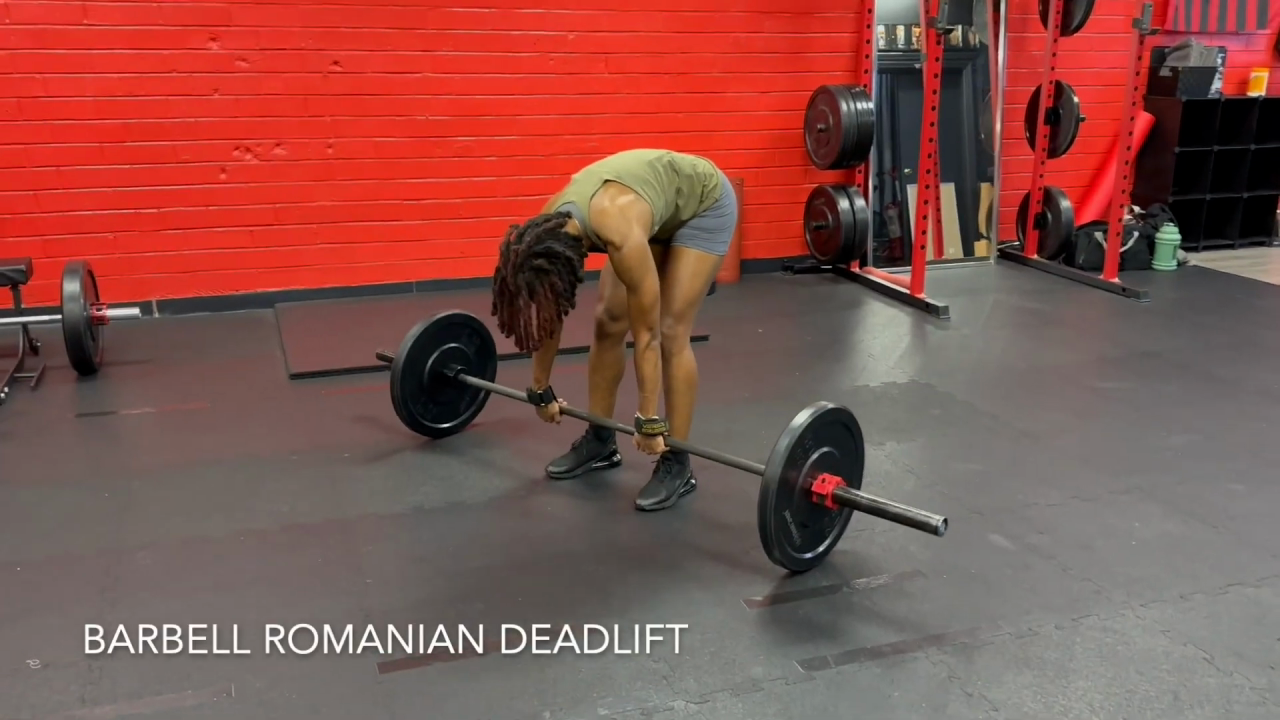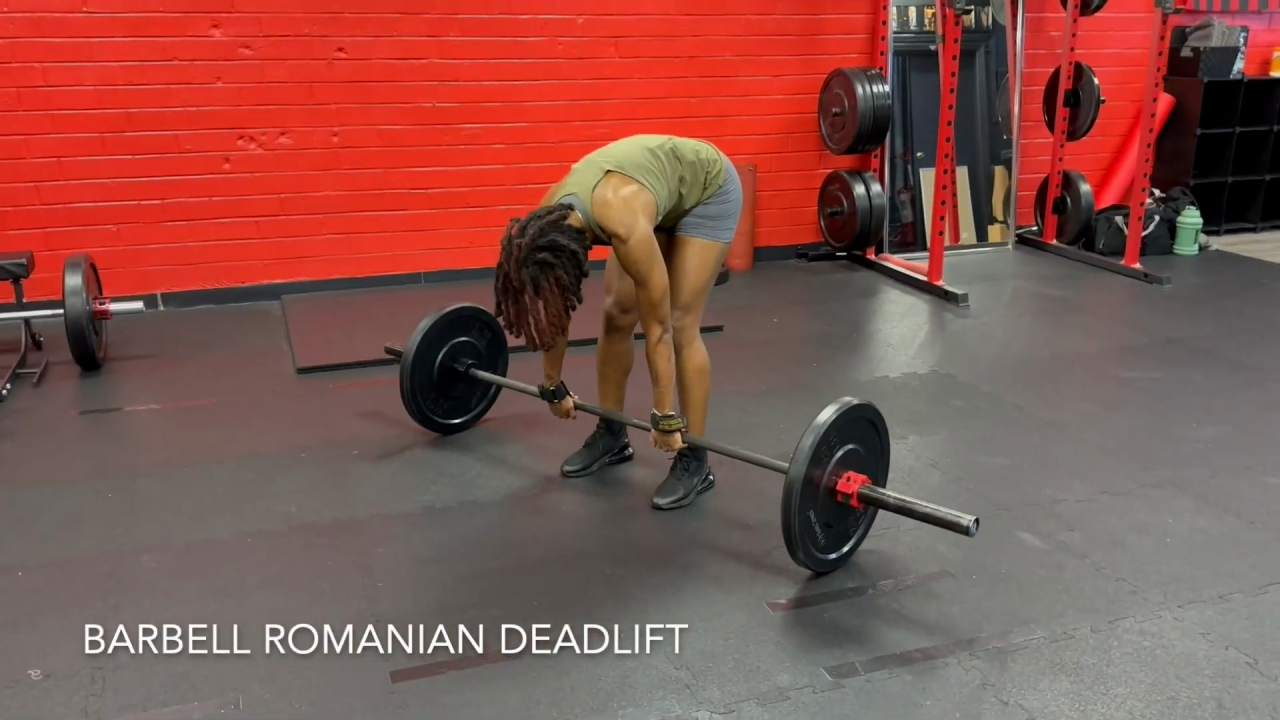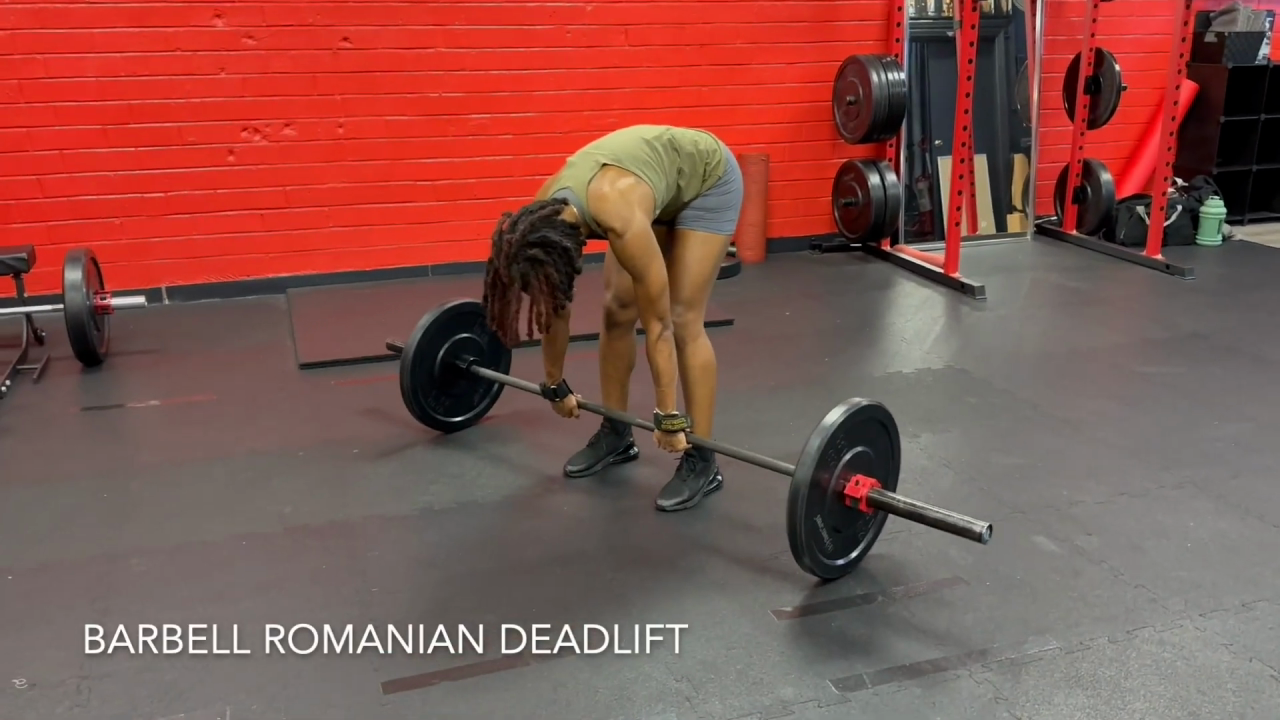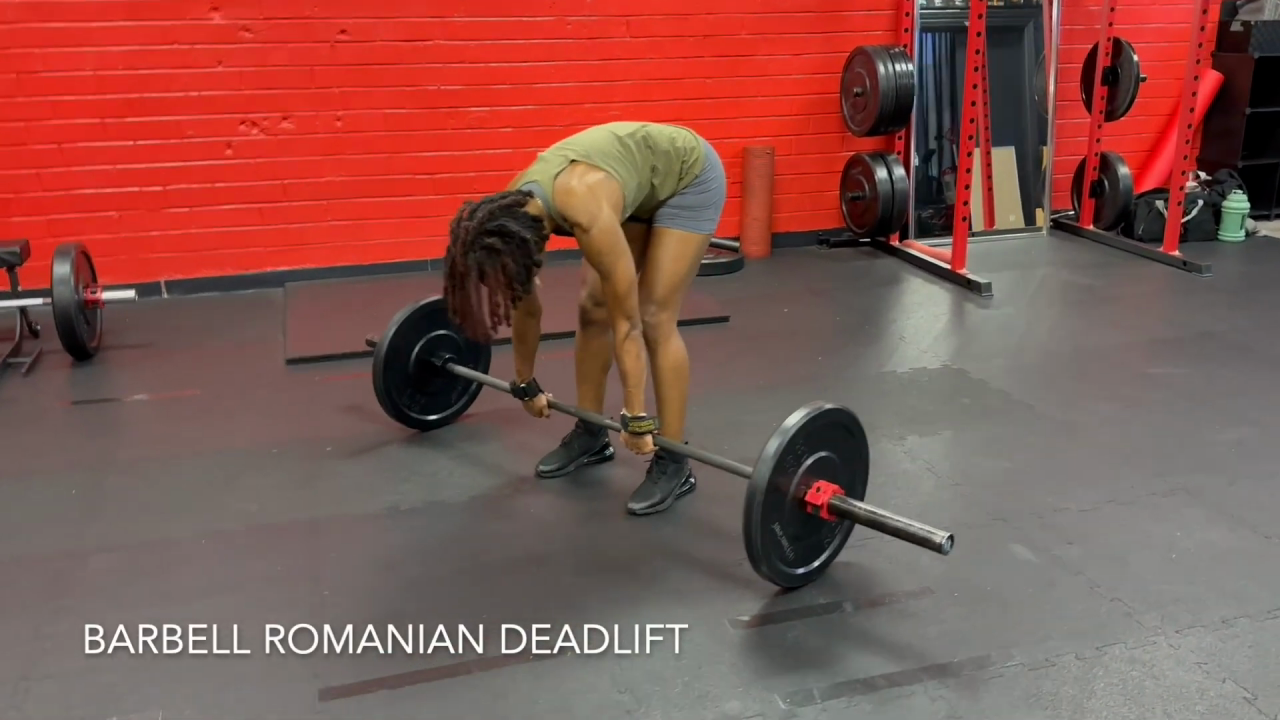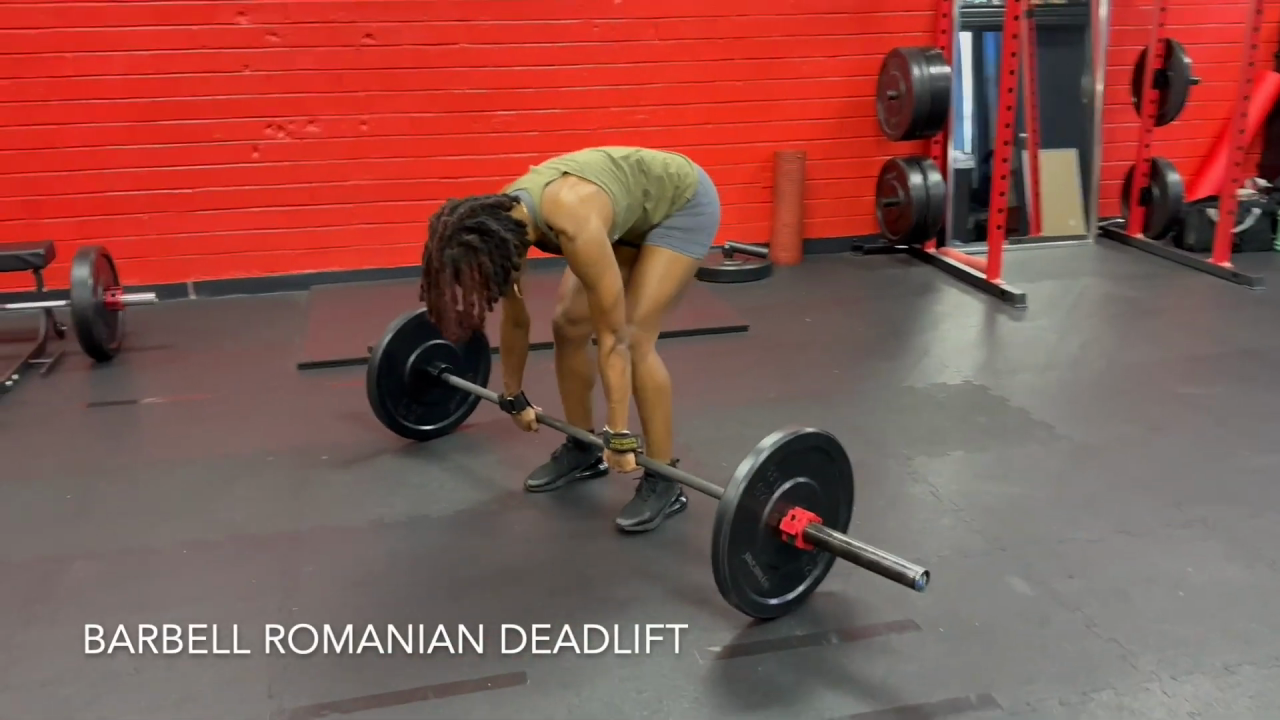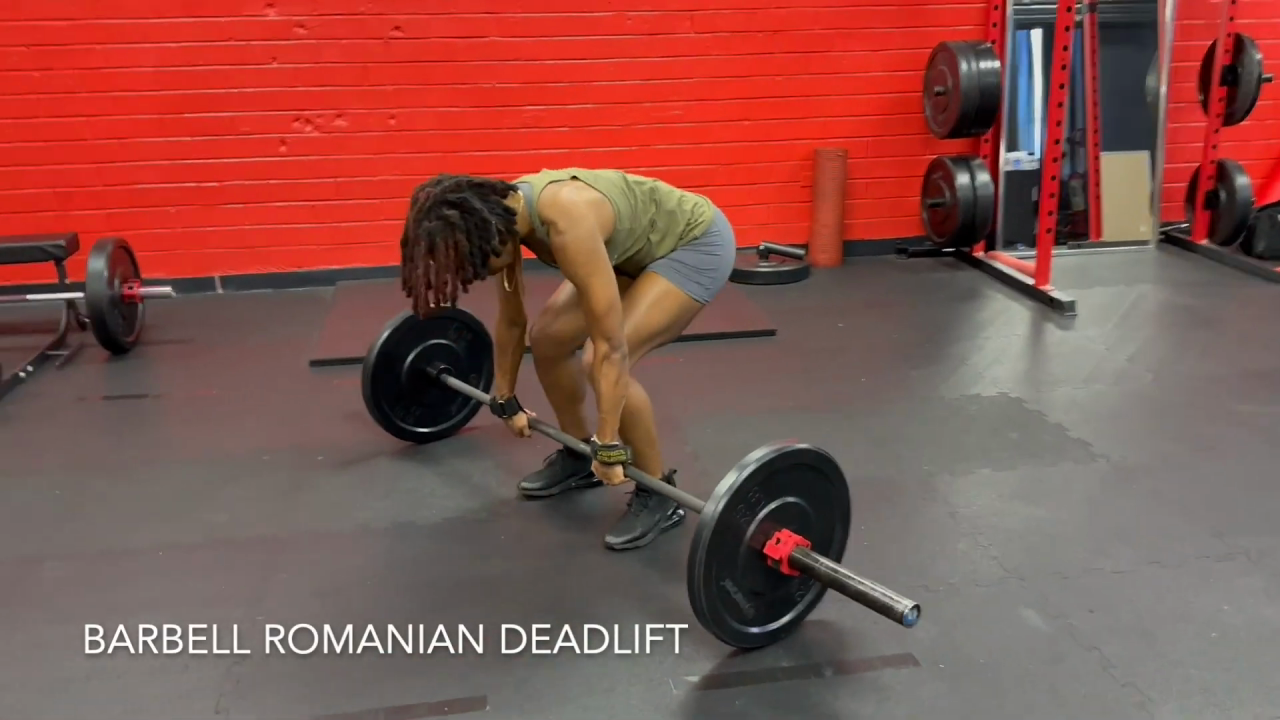
dt=0.4s
person 1, frame 1
left shoulder: (618, 230)
right shoulder: (549, 230)
left elbow: (647, 333)
right elbow: (548, 316)
left wrist: (649, 421)
left hip: (706, 204)
right hip: (661, 206)
left knee: (669, 331)
right knee: (608, 322)
right ankle: (599, 441)
person 1, frame 2
left shoulder: (623, 222)
right shoulder: (550, 222)
left elbow: (658, 327)
right elbow: (555, 311)
left wrist: (666, 417)
right wrist: (553, 387)
left hip: (708, 189)
right hip: (664, 190)
left knee: (679, 322)
right knee: (617, 314)
left ankle: (694, 460)
right ankle: (611, 435)
person 1, frame 3
left shoulder: (619, 215)
right shoulder: (545, 218)
left elbow: (658, 324)
right elbow: (554, 308)
left wrist: (668, 417)
right wrist: (554, 385)
left hip: (709, 179)
right hip: (662, 181)
left knee: (681, 318)
right knee: (617, 310)
left ankle: (702, 461)
right ankle: (615, 434)
person 1, frame 4
left shoulder: (585, 210)
right shoulder: (514, 211)
left elbow: (627, 322)
right elbow: (526, 306)
left wrist: (636, 419)
right wrist: (525, 384)
left hip: (690, 177)
right hip: (643, 185)
left knee: (653, 316)
right knee: (593, 308)
left ankle: (674, 463)
right ankle: (590, 435)
person 1, frame 5
left shoulder: (572, 223)
right shoulder: (502, 219)
left elbow: (614, 336)
right elbow: (515, 320)
left wrist: (619, 436)
right wrist: (514, 398)
left hip: (686, 204)
right hip: (635, 214)
left knee: (634, 337)
right knee: (568, 323)
left ankle: (664, 481)
right ankle: (582, 450)
person 1, frame 6
left shoulder: (566, 223)
right shoulder: (502, 212)
left elbow: (610, 346)
right elbow: (511, 320)
left wrist: (609, 448)
right wrist: (505, 400)
left hip: (699, 243)
right hip: (640, 250)
left knee: (599, 361)
right knee: (546, 338)
left ankle: (659, 493)
right ankle: (578, 456)
